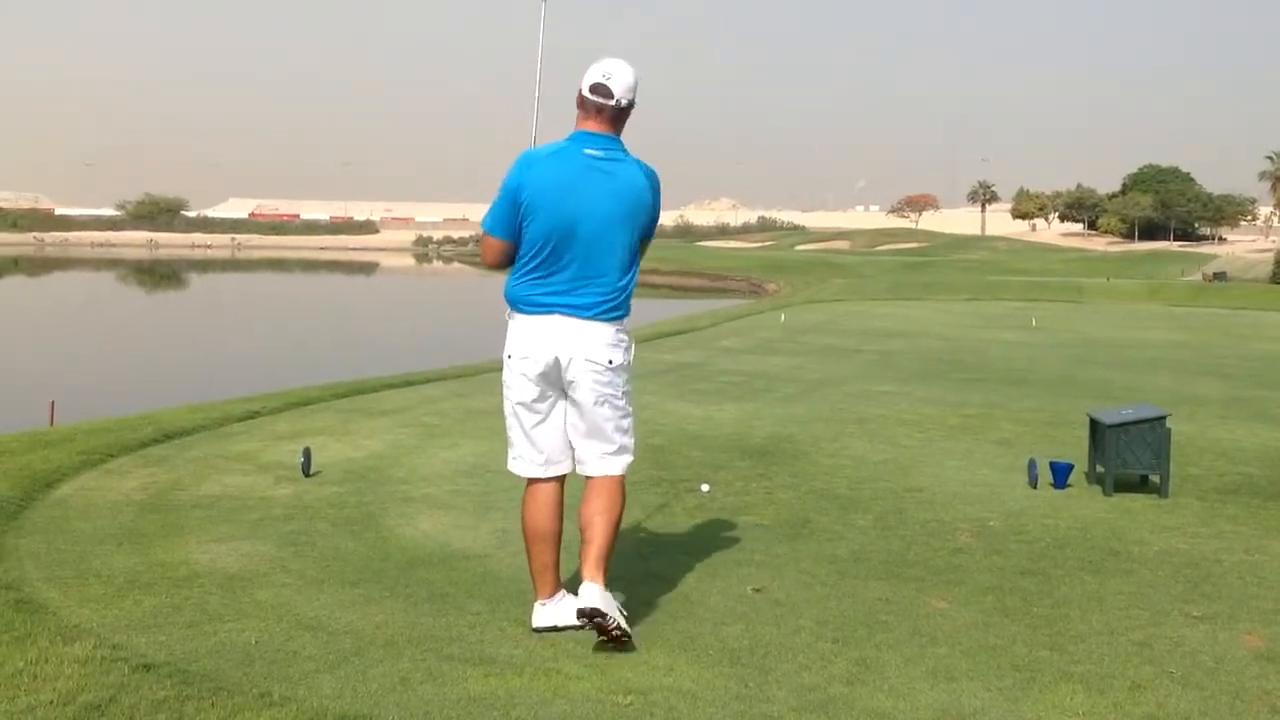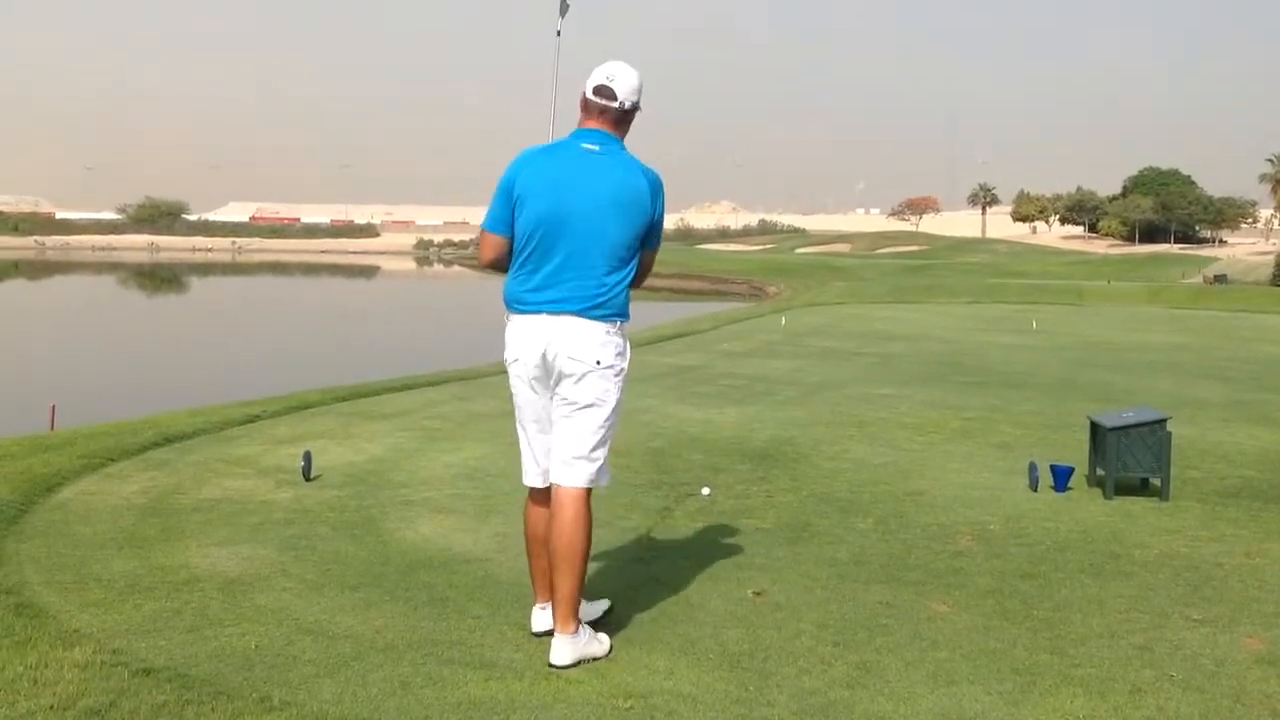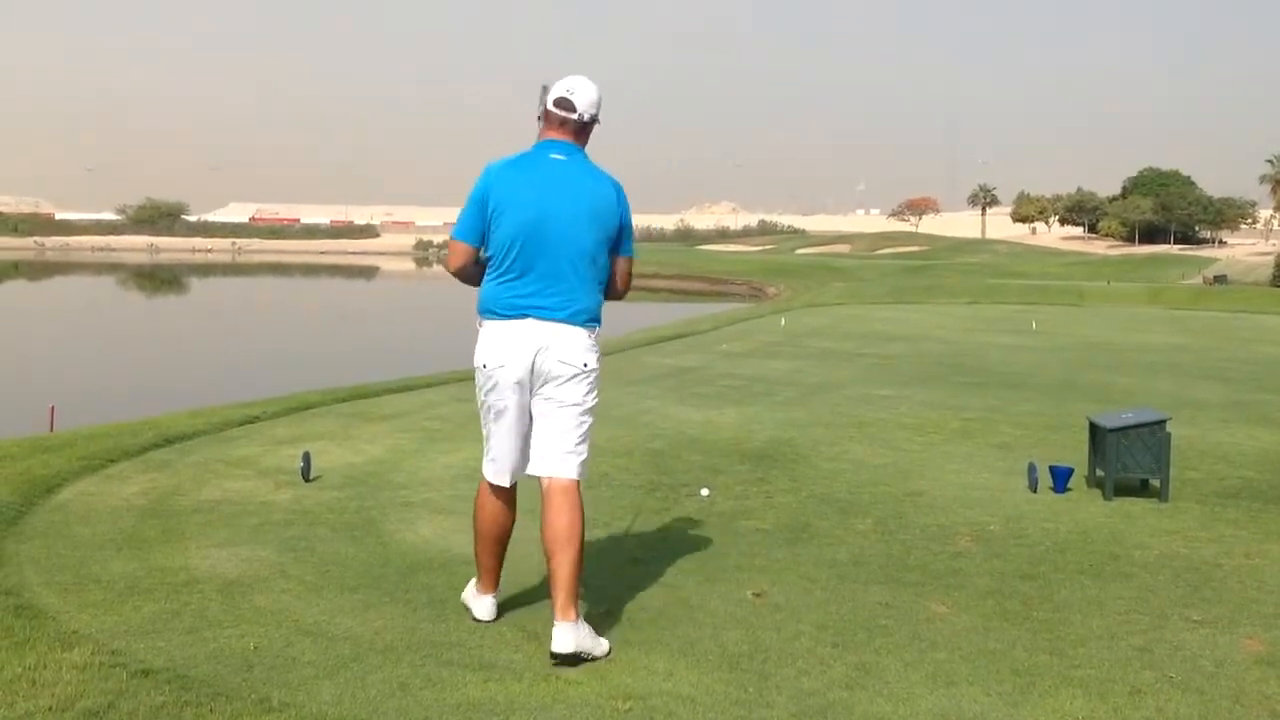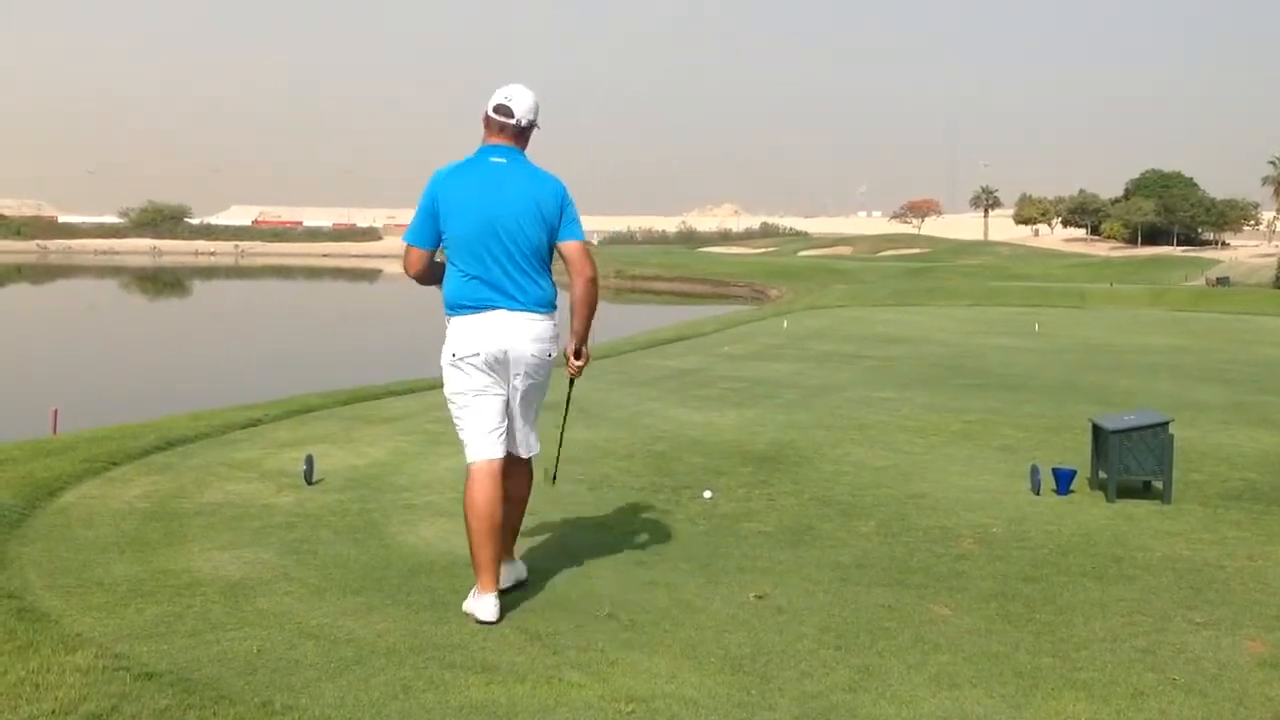
dt=0.5s
person 1, frame 1
left shoulder: (532, 168)
right shoulder: (644, 181)
left elbow: (492, 255)
left hip: (532, 333)
right hip: (599, 339)
left knee: (543, 471)
right knee: (606, 469)
left ankle: (548, 600)
right ankle: (594, 588)
person 1, frame 2
left shoulder: (528, 164)
right shoulder: (644, 182)
left elbow: (489, 255)
left hip: (527, 333)
right hip: (592, 339)
left knee: (540, 479)
right knee: (572, 483)
left ankle: (546, 605)
right ankle: (568, 633)
person 1, frame 3
left shoulder: (497, 176)
right shoulder: (609, 190)
left elbow: (458, 263)
right elbow: (619, 284)
left hip: (503, 338)
right hip: (570, 344)
left knee: (498, 475)
right knee: (561, 480)
left ankle: (484, 591)
right ankle: (567, 624)
person 1, frame 4
left shoulder: (445, 182)
right shoulder: (550, 188)
left elbow: (416, 267)
right elbow: (584, 273)
right wrist: (580, 340)
left hip: (472, 333)
right hip: (533, 331)
left knee: (484, 460)
right knee: (518, 450)
left ankle: (486, 589)
right ankle: (507, 562)
